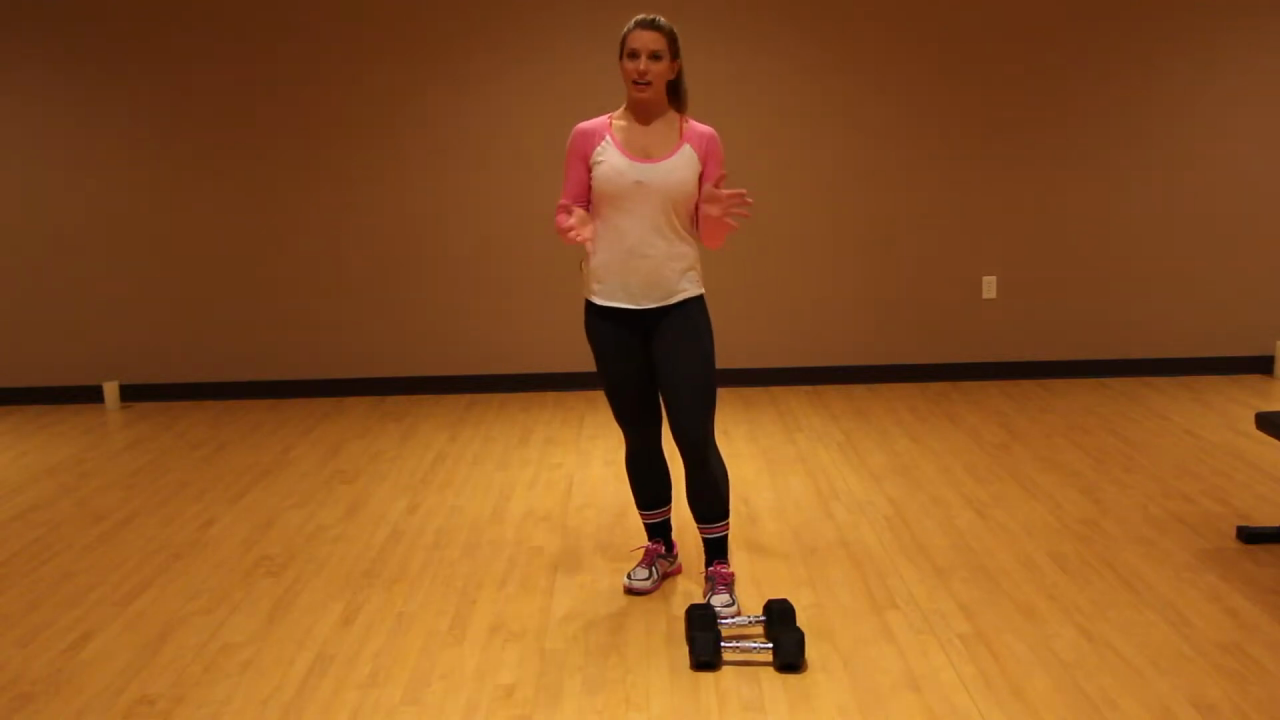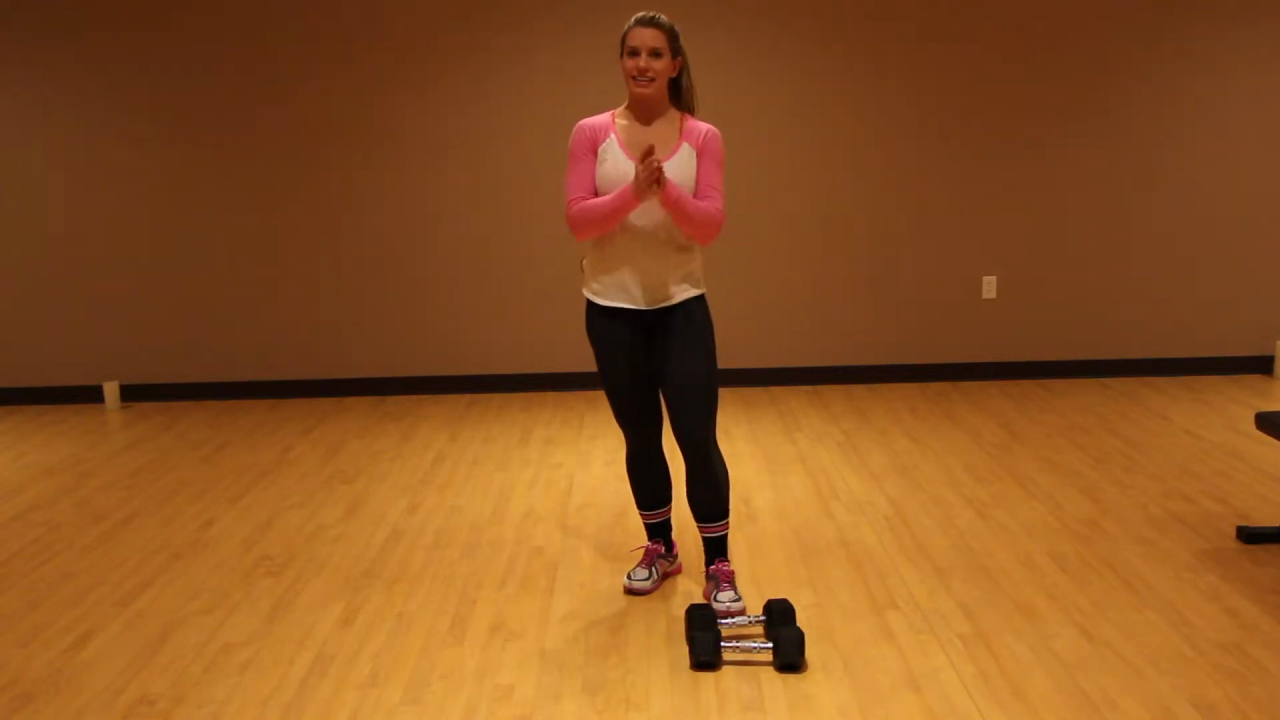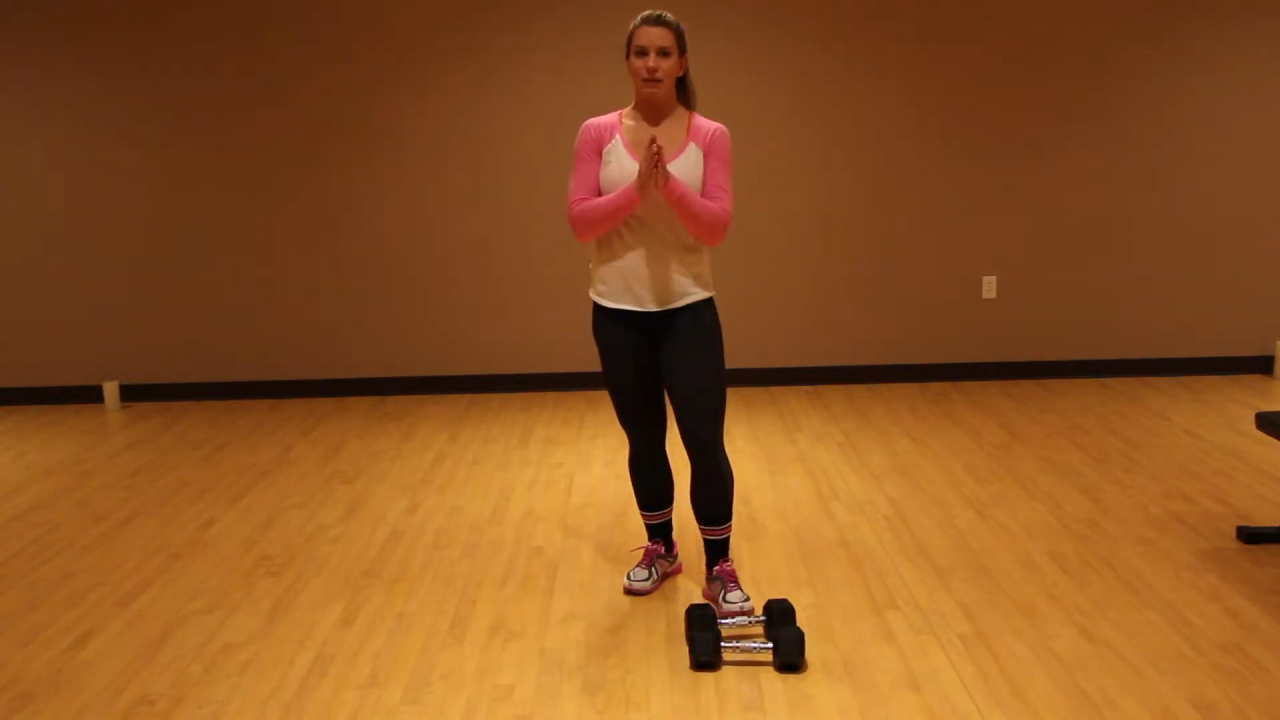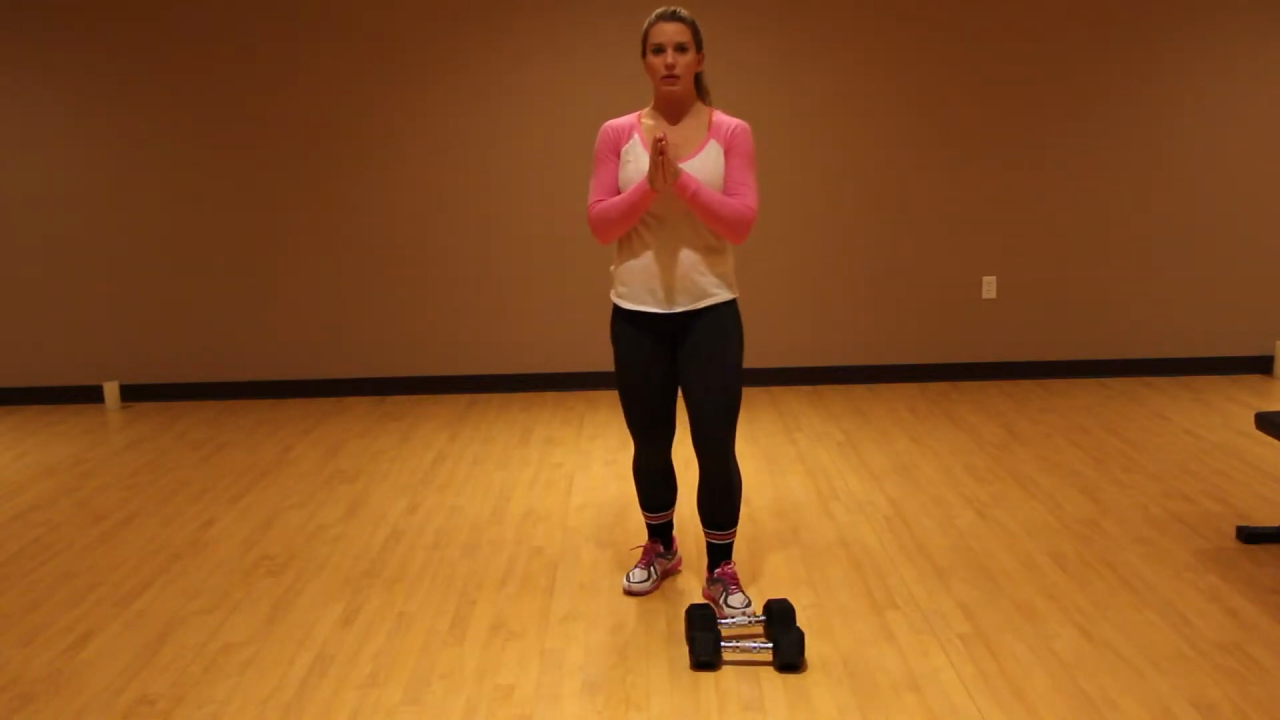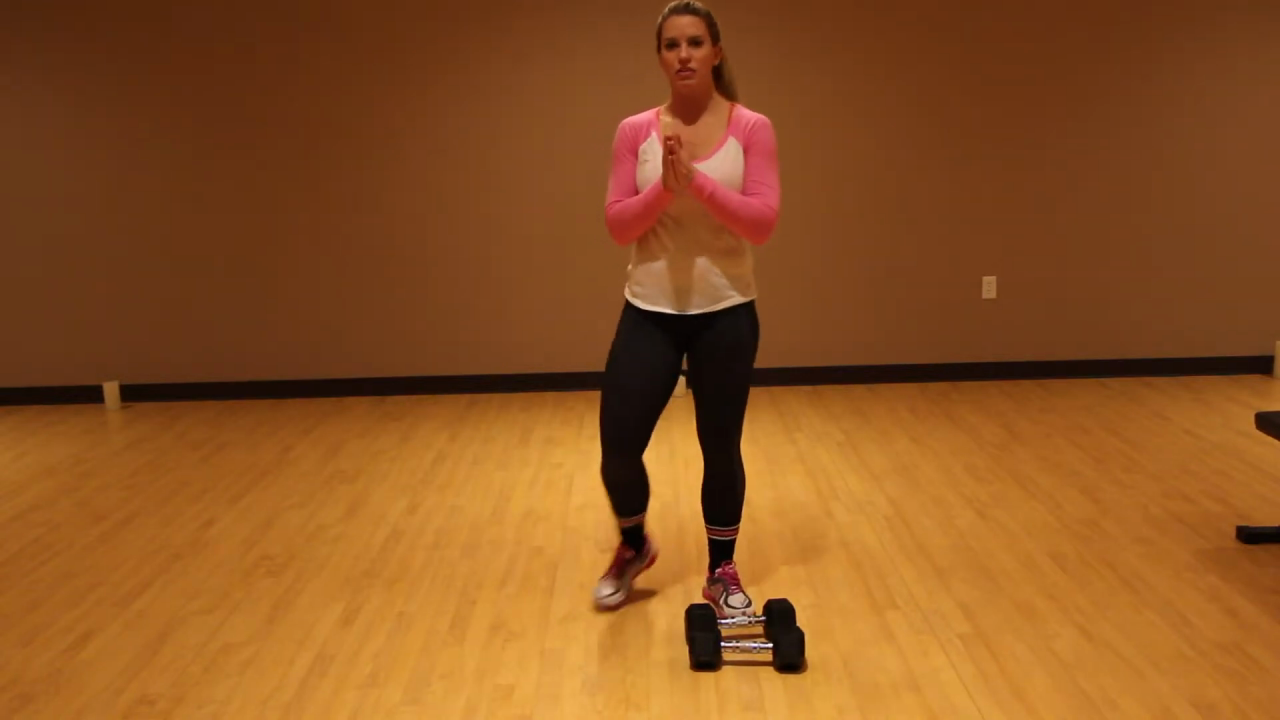
dt=0.3s
person 1, frame 1
left shoulder: (702, 140)
right shoulder: (588, 136)
left elbow: (713, 238)
right elbow: (566, 212)
left wrist: (716, 216)
right wrist: (572, 226)
left hip: (678, 307)
right hip: (610, 308)
left knee: (696, 438)
right knee: (639, 437)
left ankle: (718, 568)
right ankle: (660, 548)
person 1, frame 2
left shoulder: (703, 137)
right shoulder: (590, 133)
left elbow: (709, 229)
right elbow: (578, 220)
left wrist: (667, 192)
right wrist: (631, 194)
left hip: (680, 306)
right hip: (612, 307)
left knee: (698, 438)
right knee: (640, 437)
left ankle: (718, 567)
right ankle: (660, 549)
person 1, frame 3
left shoulder: (710, 136)
right shoulder: (596, 133)
left elbow: (716, 226)
right elbow: (580, 222)
left wrist: (668, 183)
right wrist: (636, 187)
left hip: (688, 308)
right hip: (619, 311)
left knee: (705, 442)
right knee: (644, 439)
left ankle: (720, 568)
right ankle: (660, 549)
person 1, frame 4
left shoulder: (732, 133)
right shoulder: (617, 134)
left elbow: (742, 223)
right elbow: (600, 224)
left wrist: (682, 180)
right wrist: (649, 185)
left hip: (710, 311)
right hip: (637, 313)
left knee: (716, 447)
right knee: (650, 444)
left ankle: (721, 571)
right ankle: (660, 547)
person 1, frame 5
left shoulder: (751, 130)
right shoulder: (634, 132)
left elbow: (764, 222)
right elbow: (619, 226)
left wrist: (701, 182)
right wrist: (664, 186)
left hip: (724, 312)
right hip: (648, 312)
left knee: (720, 450)
right knee: (617, 445)
left ankle: (722, 575)
right ankle: (634, 546)
